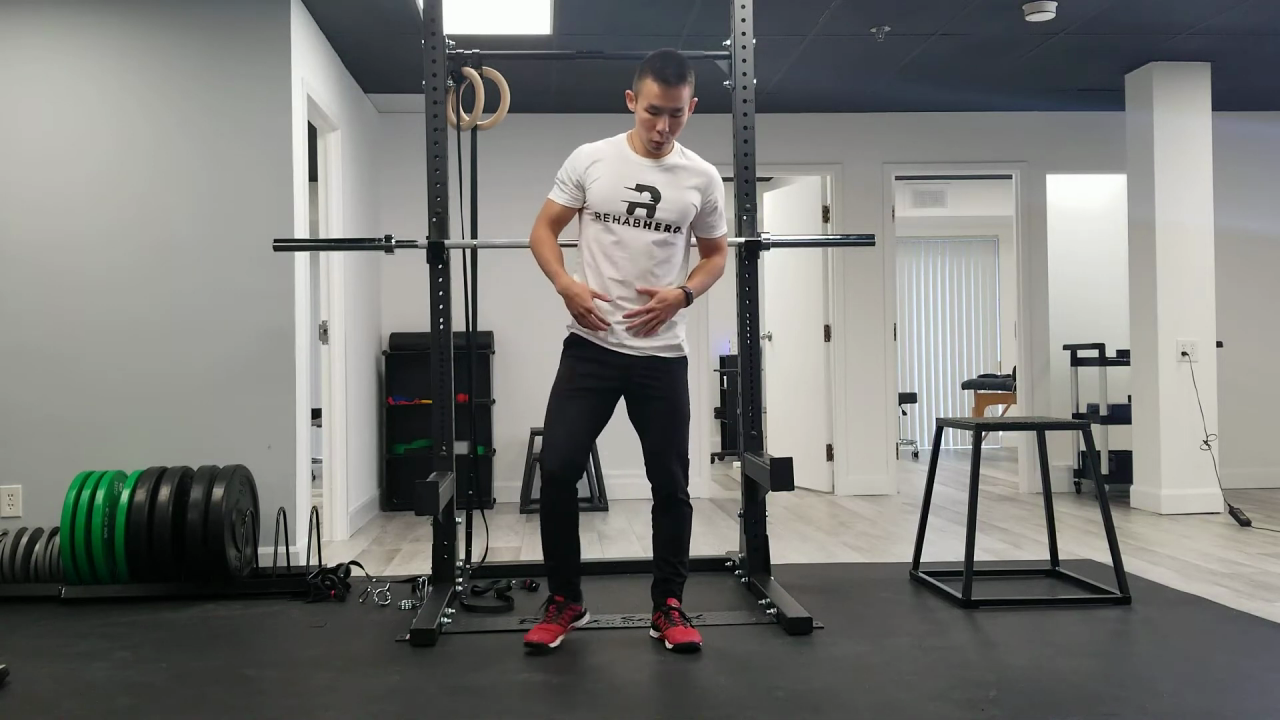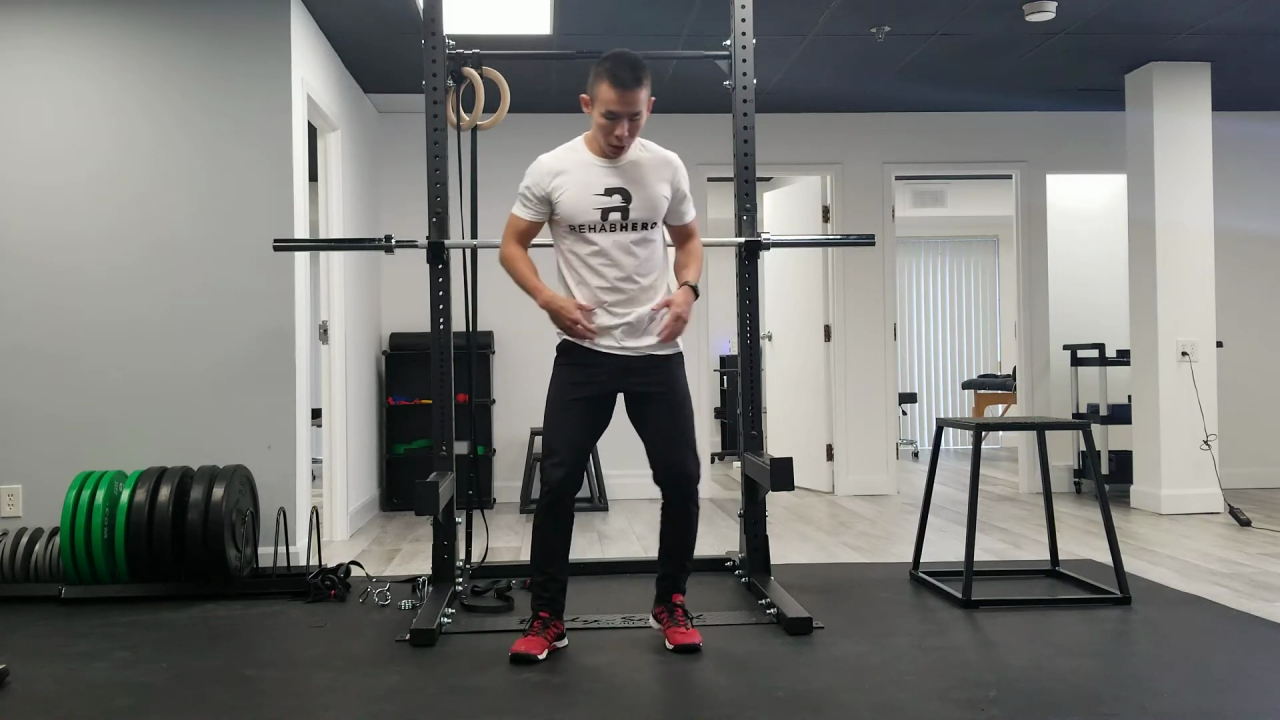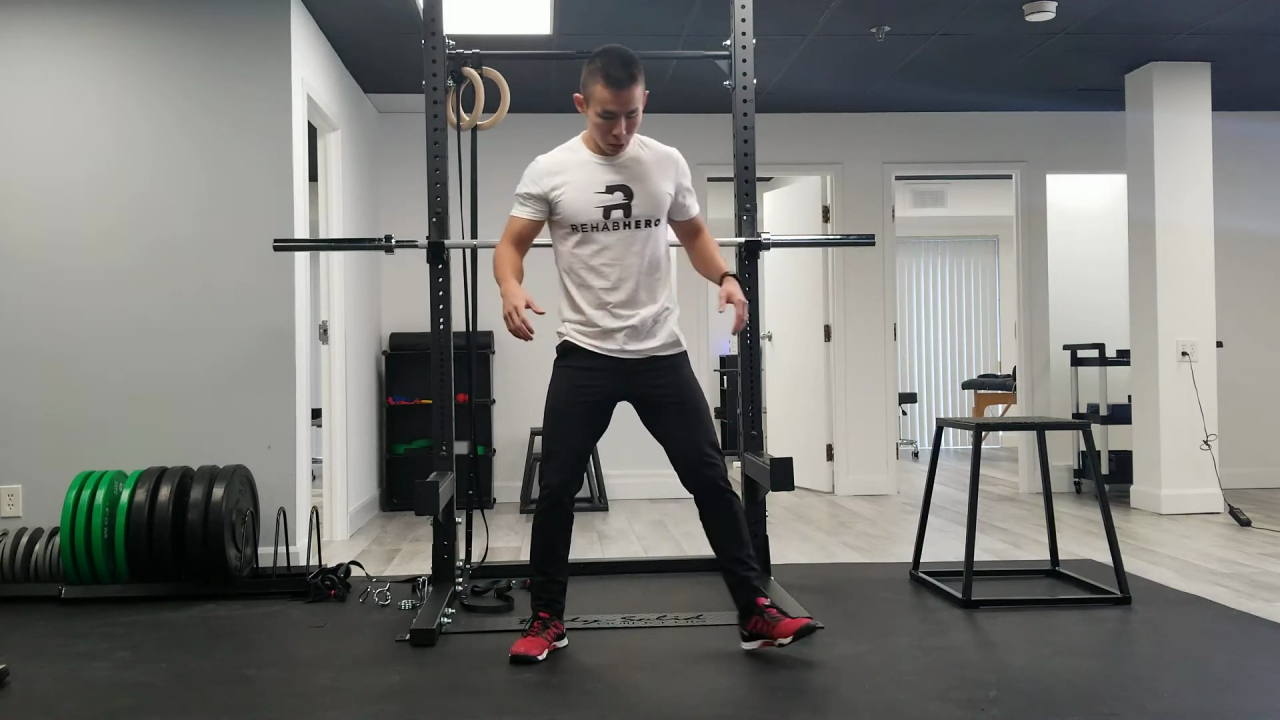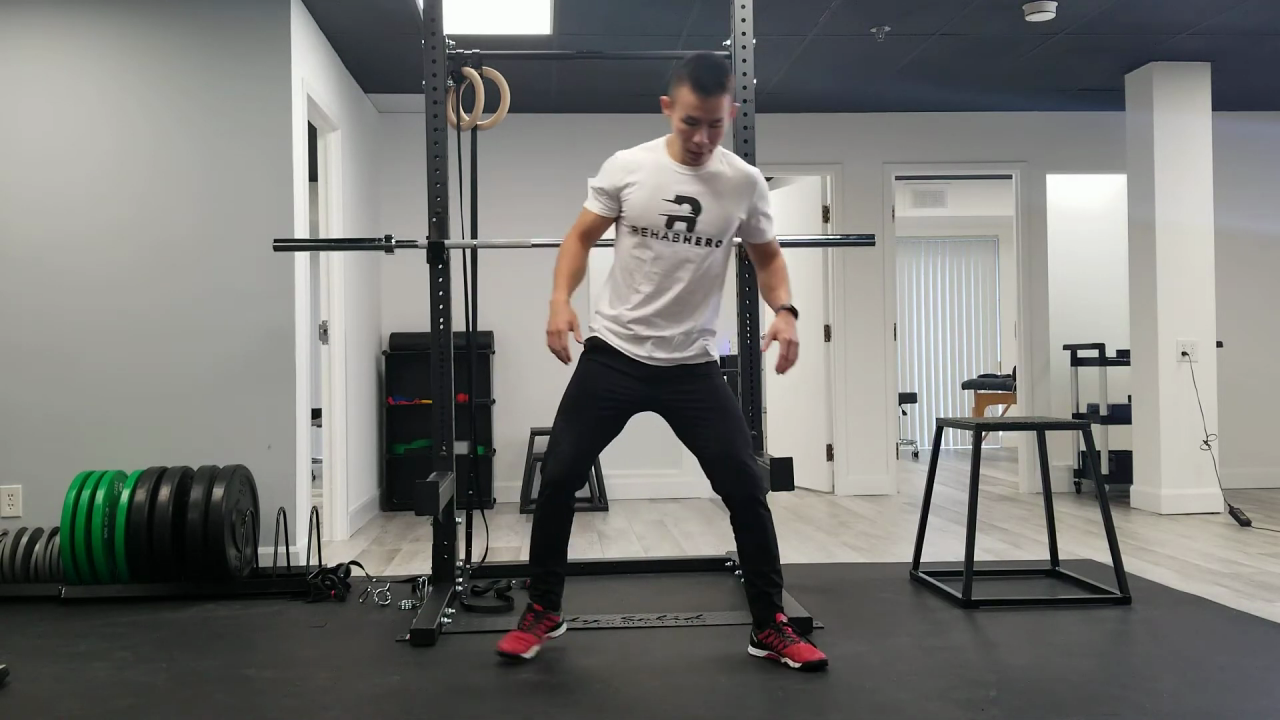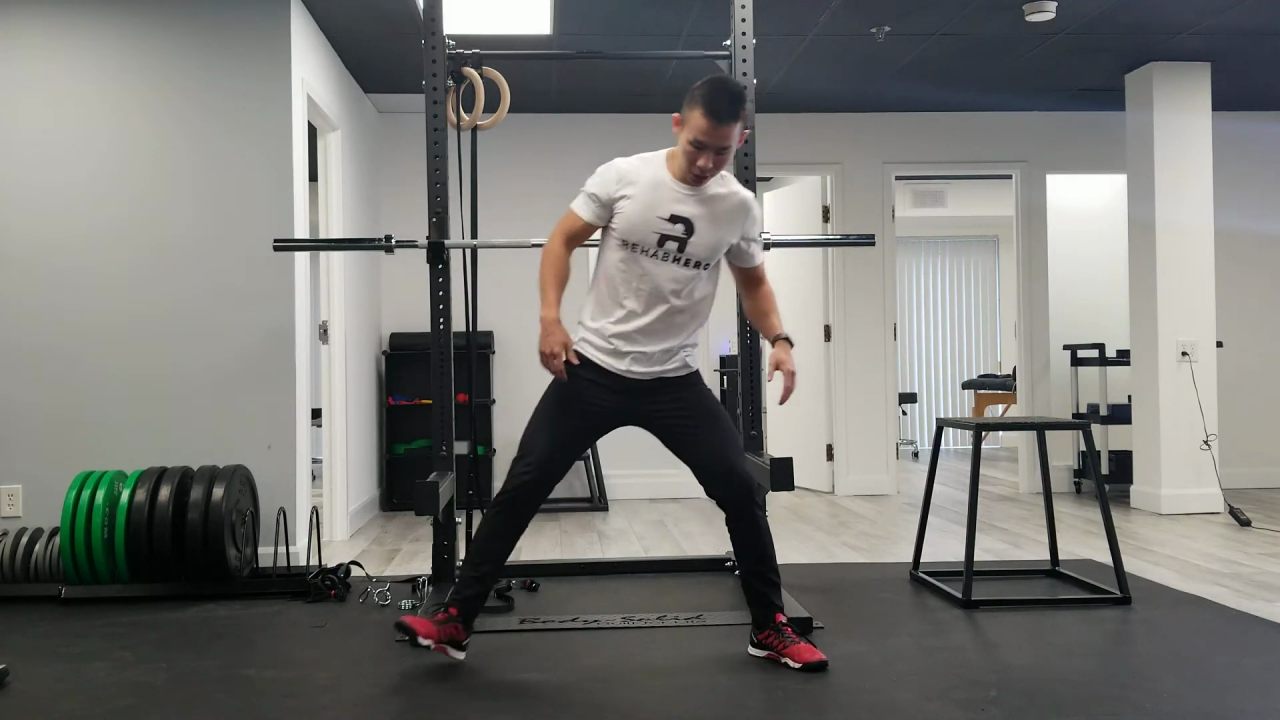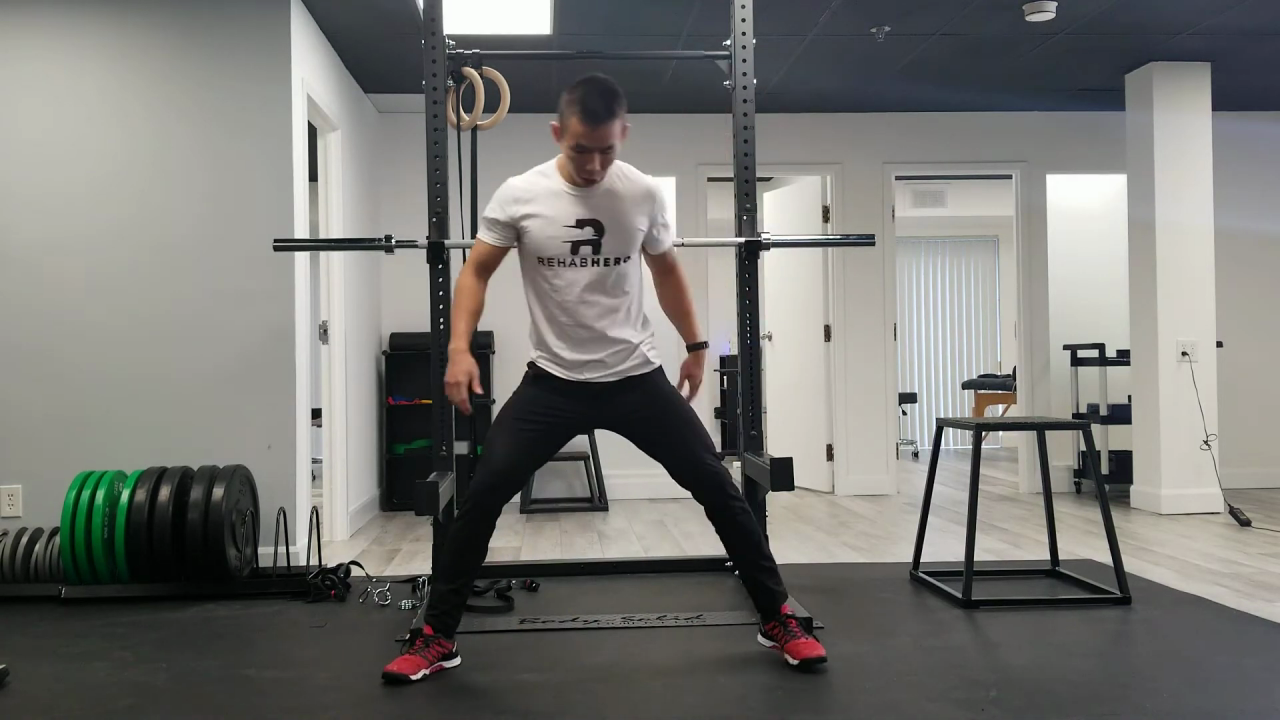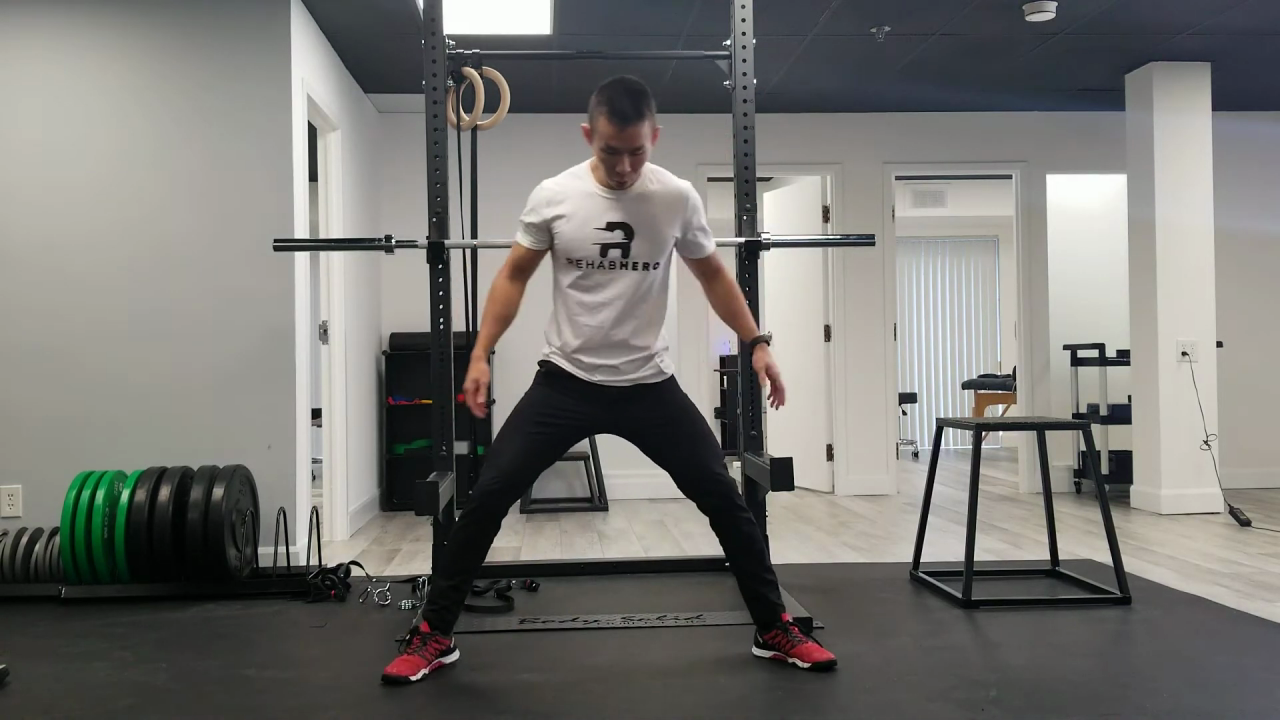
dt=0.3s
person 1, frame 1
left shoulder: (703, 178)
right shoulder: (589, 159)
left elbow: (716, 254)
right elbow: (544, 229)
left wrist: (681, 295)
right wrist: (566, 285)
left hip: (662, 353)
right hip: (591, 345)
left knee: (671, 484)
right knee: (558, 469)
left ankle: (668, 607)
right ankle: (564, 600)
person 1, frame 2
left shoulder: (667, 166)
right shoulder: (550, 169)
left elbow: (687, 238)
right elbow: (512, 244)
left wrist: (686, 290)
right wrist: (549, 299)
left hip: (656, 351)
right hip: (584, 352)
left knee: (681, 478)
right knee: (558, 482)
left ankle: (671, 604)
right ankle: (546, 617)
person 1, frame 3
left shoulder: (666, 162)
right shoulder: (549, 170)
left elbow: (693, 234)
right elbow: (510, 244)
left wrist: (725, 277)
right wrist: (511, 289)
left hip: (660, 352)
right hip: (585, 353)
left knee: (710, 478)
right knee: (556, 488)
left ankle: (755, 613)
right ankle: (546, 620)
person 1, frame 4
left shoulder: (746, 182)
right shoulder: (625, 167)
left elbow: (766, 254)
right elbow: (579, 237)
left wrist: (785, 311)
right wrist: (560, 300)
left hip: (692, 363)
right hip: (615, 353)
left knee: (744, 486)
right knee: (560, 478)
left ankle: (770, 626)
right ankle: (542, 612)
person 1, frame 5
left shoulder: (739, 207)
right shoulder: (619, 178)
left elbow: (753, 282)
right elbow: (561, 243)
left wrist: (778, 340)
right wrist: (550, 316)
left hip: (674, 378)
right hip: (595, 369)
left knee: (740, 491)
right knee: (523, 487)
left ankle: (770, 628)
right ankle: (454, 620)
person 1, frame 6
left shoulder: (644, 193)
right shoulder: (519, 195)
left elbow: (666, 270)
right elbow: (475, 270)
left wrist: (696, 345)
right wrist: (460, 346)
left hip: (636, 377)
right hip: (554, 379)
left knee: (715, 485)
right knee: (483, 494)
left ankle: (778, 620)
right ankle: (437, 636)
person 1, frame 7
left shoulder: (679, 198)
right shoulder: (553, 196)
left elbow: (713, 273)
right elbow: (513, 276)
left wrist: (756, 344)
right wrist: (480, 354)
left hip: (648, 385)
right hip: (565, 382)
left knee: (722, 497)
right knee: (488, 495)
left ankle: (774, 629)
right ankle: (433, 635)
